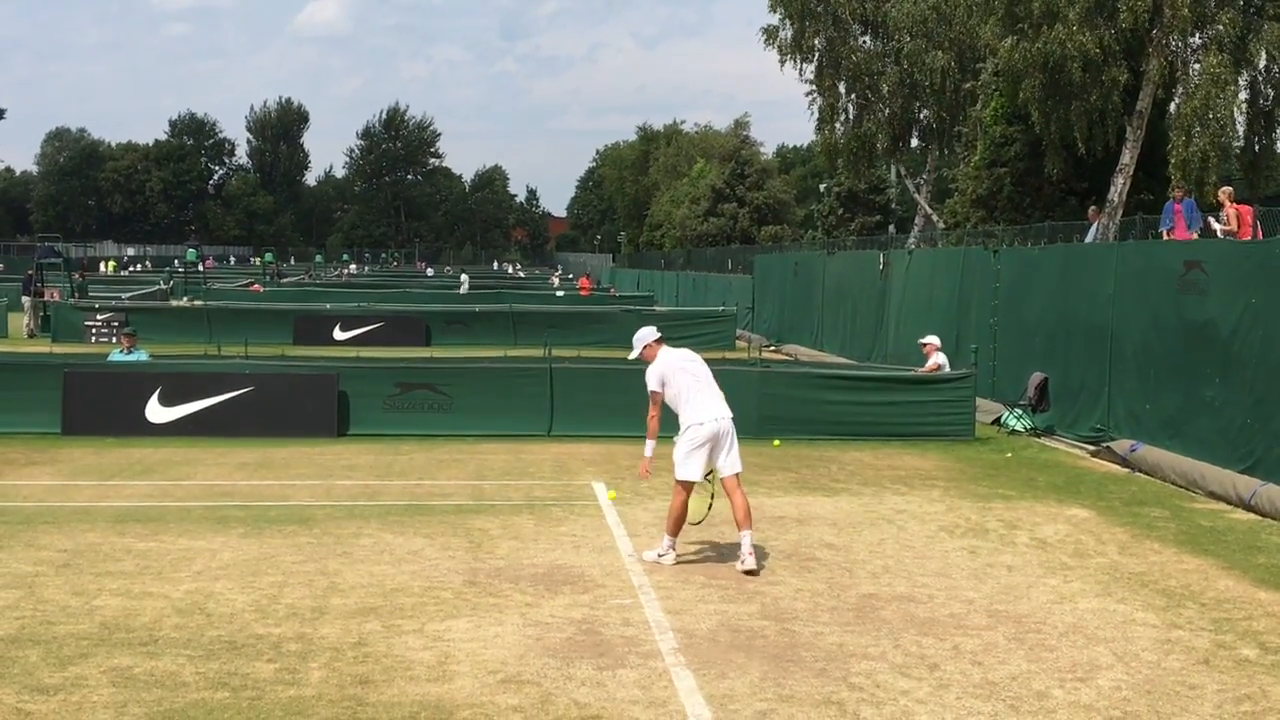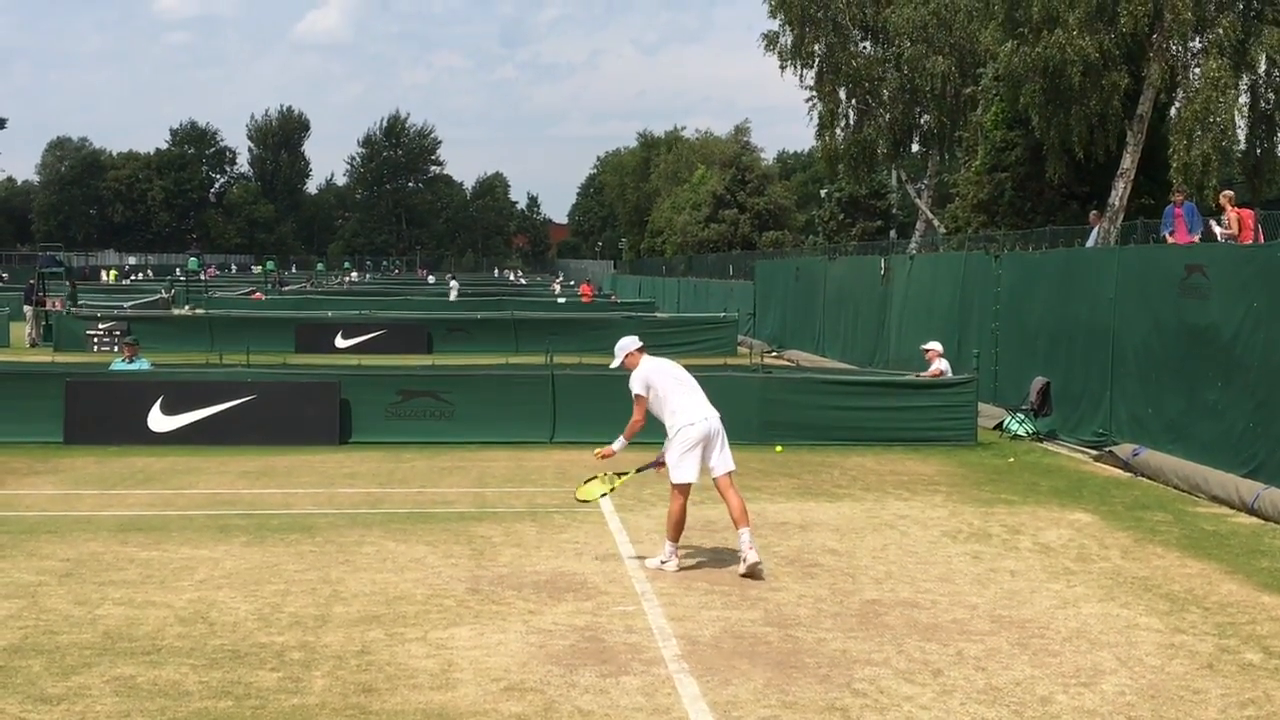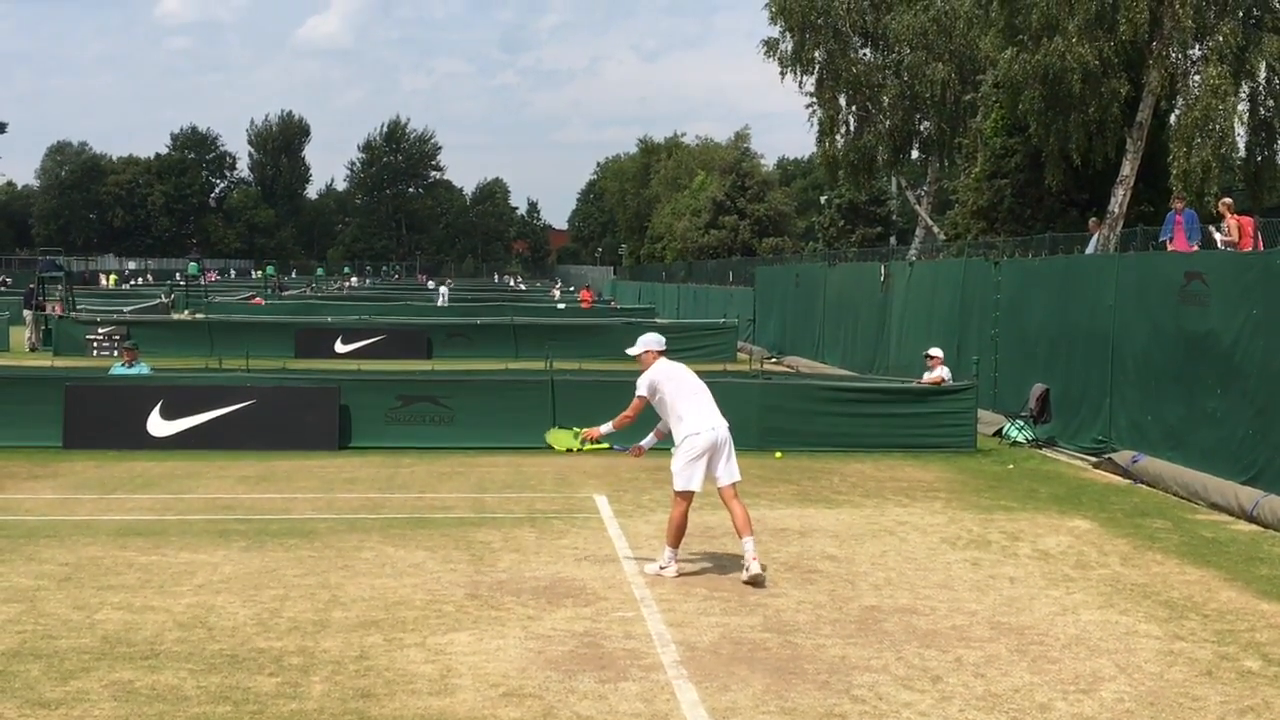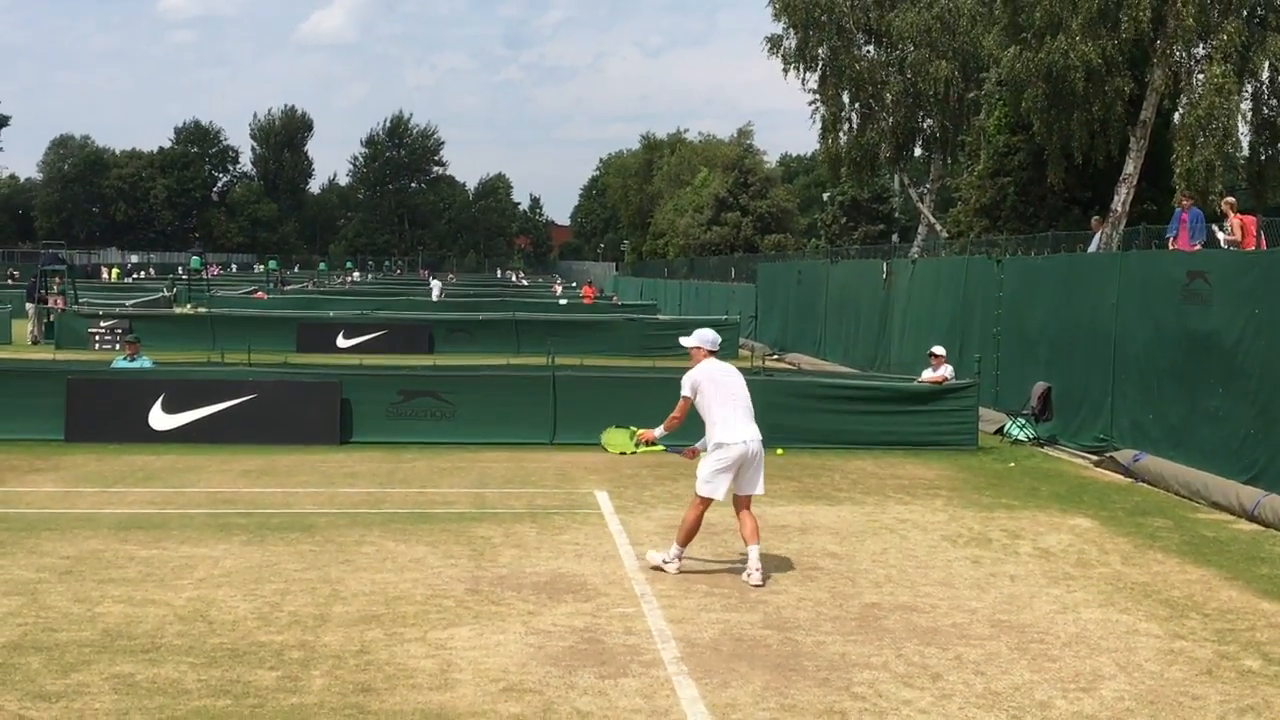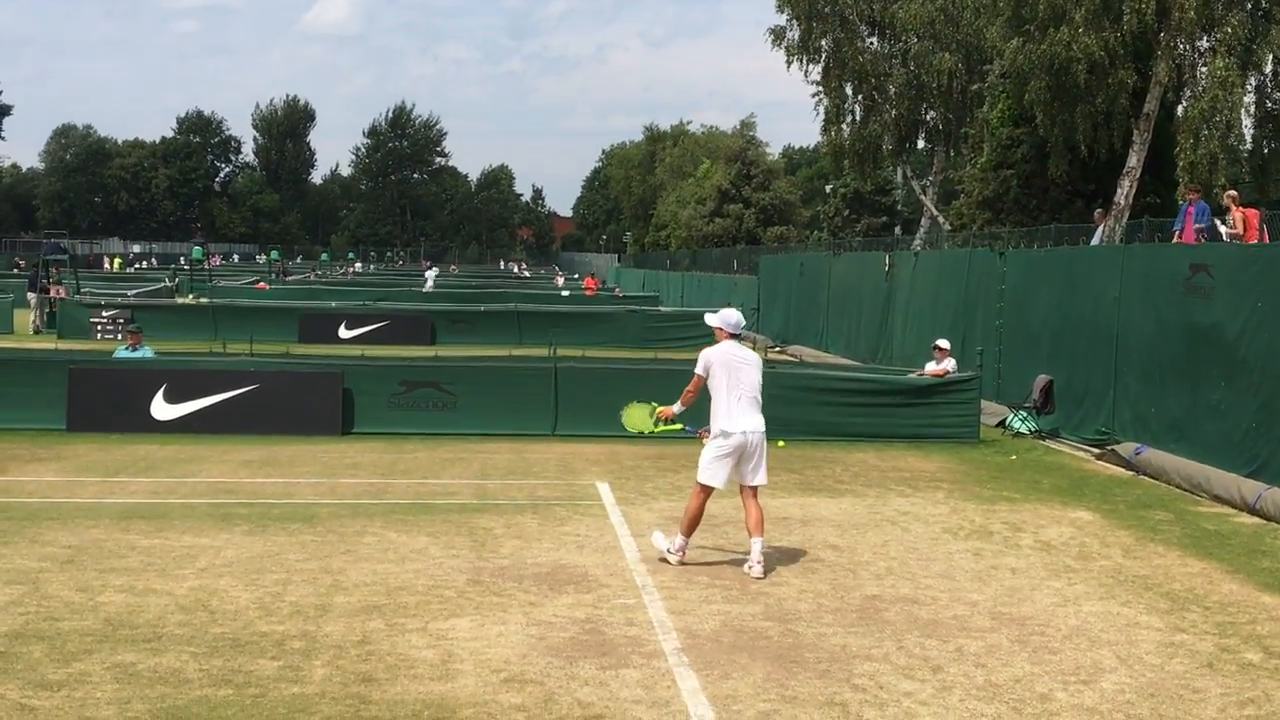
dt=0.4s
person 1, frame 1
left shoulder: (655, 368)
right shoulder: (690, 355)
left elbow: (654, 415)
left wrist: (647, 454)
left hip: (698, 425)
right hip: (724, 420)
left knee: (682, 490)
right knee: (734, 487)
left ankle: (667, 550)
right ankle: (748, 552)
person 1, frame 2
left shoulder: (640, 374)
right shoulder: (667, 364)
left elbow: (638, 420)
left wrist: (616, 446)
right wrist: (667, 450)
left hip: (690, 428)
right hip: (712, 421)
left knee: (678, 495)
right knee: (727, 487)
left ankle: (670, 556)
right ankle: (748, 550)
person 1, frame 3
left shoulder: (650, 376)
right shoulder: (680, 369)
left elbow: (630, 415)
left wrist: (602, 430)
right wrist: (645, 444)
left hip: (696, 437)
right hip: (720, 431)
left knee: (681, 501)
right knee: (731, 497)
left ankle: (668, 562)
right ankle: (751, 560)
person 1, frame 4
left shoulder: (694, 375)
right shoulder: (733, 371)
left elbow: (678, 417)
left wrist: (656, 433)
right wrist: (700, 447)
left hip: (726, 446)
right hip: (753, 442)
left knee: (699, 504)
right knee: (743, 507)
left ankle: (672, 558)
right ankle: (754, 567)
person 1, frame 5
left shoulder: (710, 354)
right shoulder: (755, 358)
left elbow: (692, 392)
left wrist: (673, 409)
left hip: (727, 434)
right hip: (755, 431)
left knee: (701, 492)
right knee: (750, 497)
left ankle: (677, 549)
right ankle: (756, 559)
